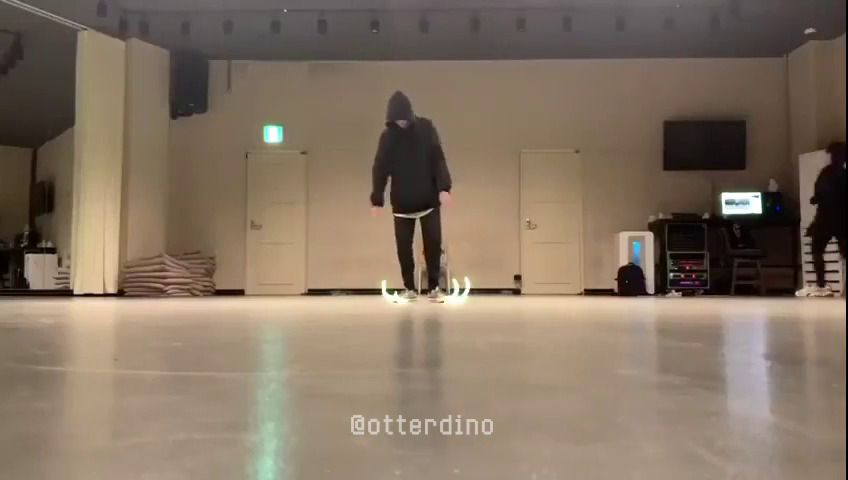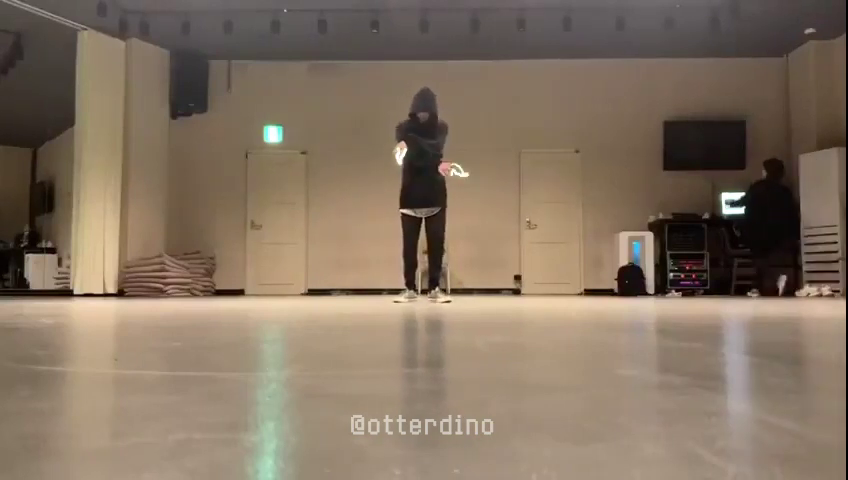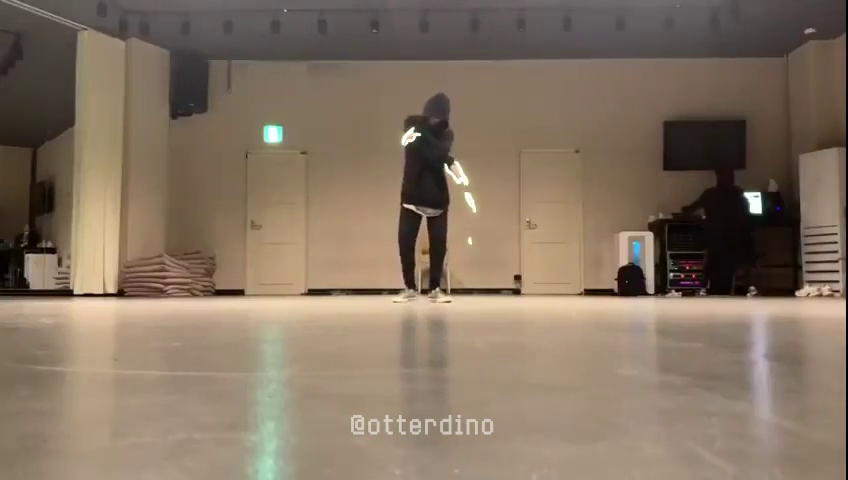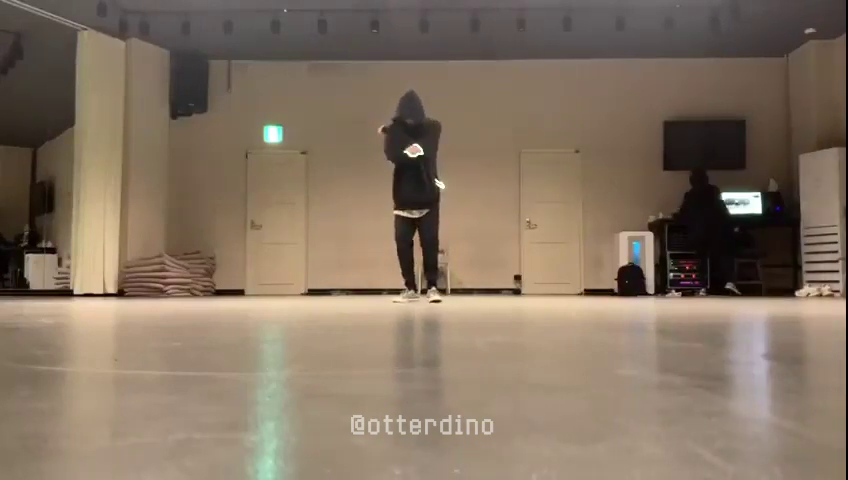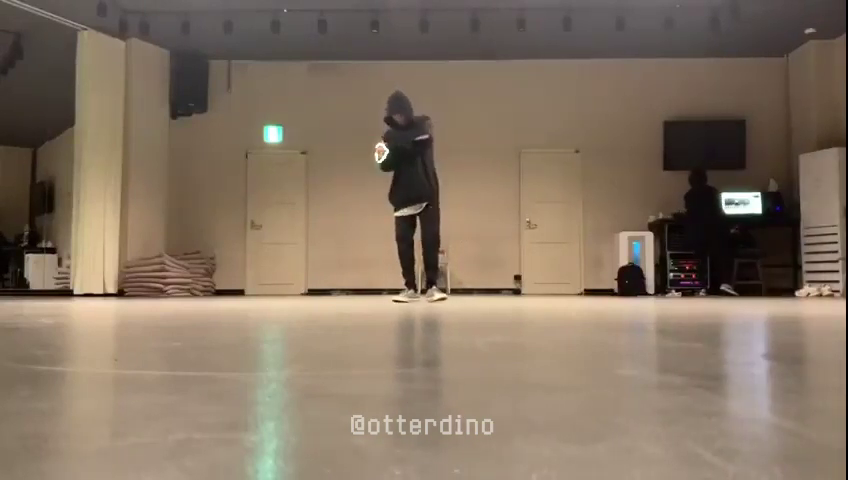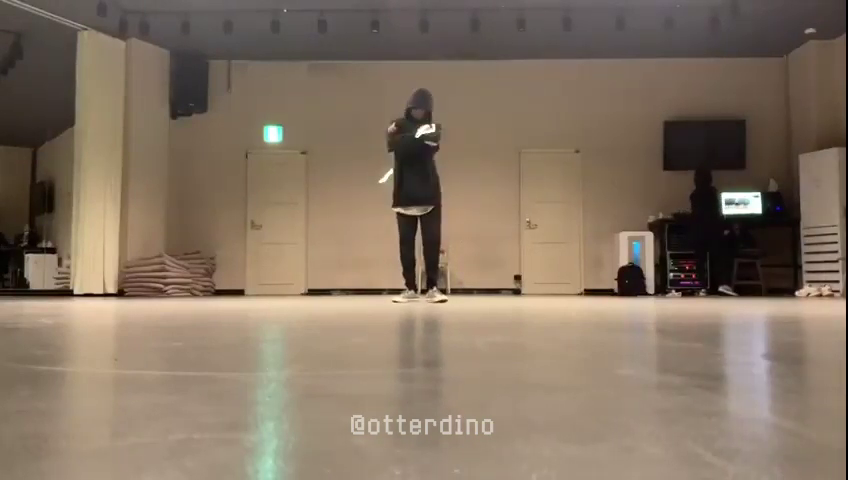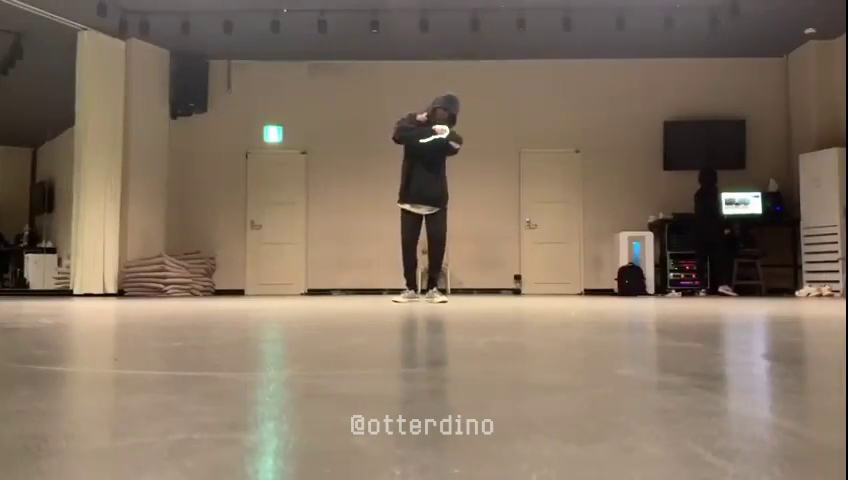
dt=0.5s
person 1, frame 1
left shoulder: (426, 128)
right shoulder: (388, 136)
left elbow: (438, 159)
right elbow: (380, 167)
left wrist: (444, 187)
right wrist: (377, 198)
left hip: (428, 198)
right hip: (402, 201)
left knee: (433, 243)
right knee: (403, 246)
left ankle: (434, 287)
right ankle: (409, 288)
person 1, frame 2
left shoulder: (440, 127)
right shoulder: (404, 128)
left elbow: (434, 146)
right elbow: (413, 152)
left wrist: (412, 142)
right wrist: (437, 163)
left hip: (435, 193)
right hip: (411, 195)
left knee: (436, 242)
right knee: (409, 243)
left ankle: (434, 288)
right ankle: (410, 288)
person 1, frame 3
left shoulder: (446, 133)
right shoulder: (413, 124)
left elbow: (441, 150)
right elbow: (422, 145)
left wrist: (425, 142)
right wrist: (448, 161)
left hip: (437, 194)
right hip: (413, 193)
left knee: (439, 242)
right knee: (405, 239)
left ankle: (435, 288)
right ankle: (409, 287)
person 1, frame 4
left shoulder: (432, 128)
right shoulder: (396, 129)
left elbow: (423, 149)
right elbow: (391, 153)
left wrist: (395, 135)
right wrist: (408, 149)
left hip: (427, 194)
right hip: (404, 195)
left knee: (430, 241)
right knee: (402, 241)
left ankle: (432, 287)
right ankle: (410, 287)
person 1, frame 5
left shoulder: (422, 123)
right shoulder: (390, 134)
left elbow: (423, 139)
right elbow: (387, 166)
left wrist: (395, 142)
right wrist: (382, 156)
left hip: (426, 192)
right hip: (403, 195)
left knee: (431, 239)
right knee: (403, 240)
left ankle: (432, 286)
right ankle: (410, 287)
person 1, frame 6
left shoulder: (432, 127)
right shoulder: (399, 125)
left elbow: (431, 145)
right elbow: (395, 145)
left wrist: (405, 138)
right wrist: (418, 135)
left hip: (429, 194)
right hip: (405, 194)
left knee: (432, 241)
right knee: (406, 241)
left ankle: (432, 287)
right ankle: (410, 288)
person 1, frame 7
left shoulder: (447, 131)
right shoulder: (413, 120)
left elbow: (454, 146)
right elbow: (399, 135)
right wrist: (430, 131)
left hip: (436, 195)
right hip: (412, 193)
left knee: (438, 241)
right knee: (408, 242)
left ankle: (433, 288)
right ankle: (411, 288)
person 2, frame 1
left shoulder: (830, 172)
right shoulder: (840, 172)
left elbow: (822, 194)
left wrist: (815, 200)
left hip: (828, 220)
right hip: (841, 219)
left knee: (816, 251)
left ankle: (820, 286)
person 2, frame 2
left shoulder: (758, 186)
right shoulder: (784, 190)
left elbow: (745, 200)
right elbow: (793, 212)
left wrist: (732, 203)
right wrist: (795, 235)
left hip: (758, 229)
right hip: (777, 231)
left knee: (760, 258)
right knee: (764, 258)
left ankle: (780, 276)
right ankle: (757, 289)
person 2, frame 3
left shoulder: (709, 194)
right shoulder: (738, 193)
left elbow: (695, 207)
right elbow: (745, 213)
left wrist: (685, 210)
right wrist: (746, 230)
left hip: (716, 234)
right hip: (736, 233)
left knee: (715, 261)
right knee: (743, 259)
left ankle: (711, 290)
person 2, frame 4
left shoulder: (689, 195)
right shoulder: (713, 190)
left elbow: (682, 216)
right elbow: (721, 208)
right wrist: (730, 226)
left hip: (699, 232)
right hip: (717, 228)
left knee: (703, 258)
right knee: (724, 255)
right ankle: (729, 282)
person 2, frame 5
left shoulder: (689, 195)
right shoulder: (712, 191)
right elbow: (718, 211)
right wrist: (727, 227)
left hip: (696, 232)
right hip: (713, 229)
left knee: (702, 259)
right knee: (722, 255)
right ankle: (724, 283)
person 2, frame 6
left shoulder: (694, 195)
right shoulder: (712, 192)
right elbow: (716, 213)
right wrist: (723, 228)
left hip: (699, 232)
right hip: (712, 231)
left knee: (702, 259)
right knee: (722, 257)
right ankle: (723, 284)
person 2, frame 7
left shoulder: (698, 194)
right shoulder: (713, 192)
right elbow: (716, 212)
right wrist: (724, 228)
left hip: (700, 231)
right hip: (714, 231)
left knee: (703, 259)
right knee: (723, 257)
right ankle: (723, 285)
